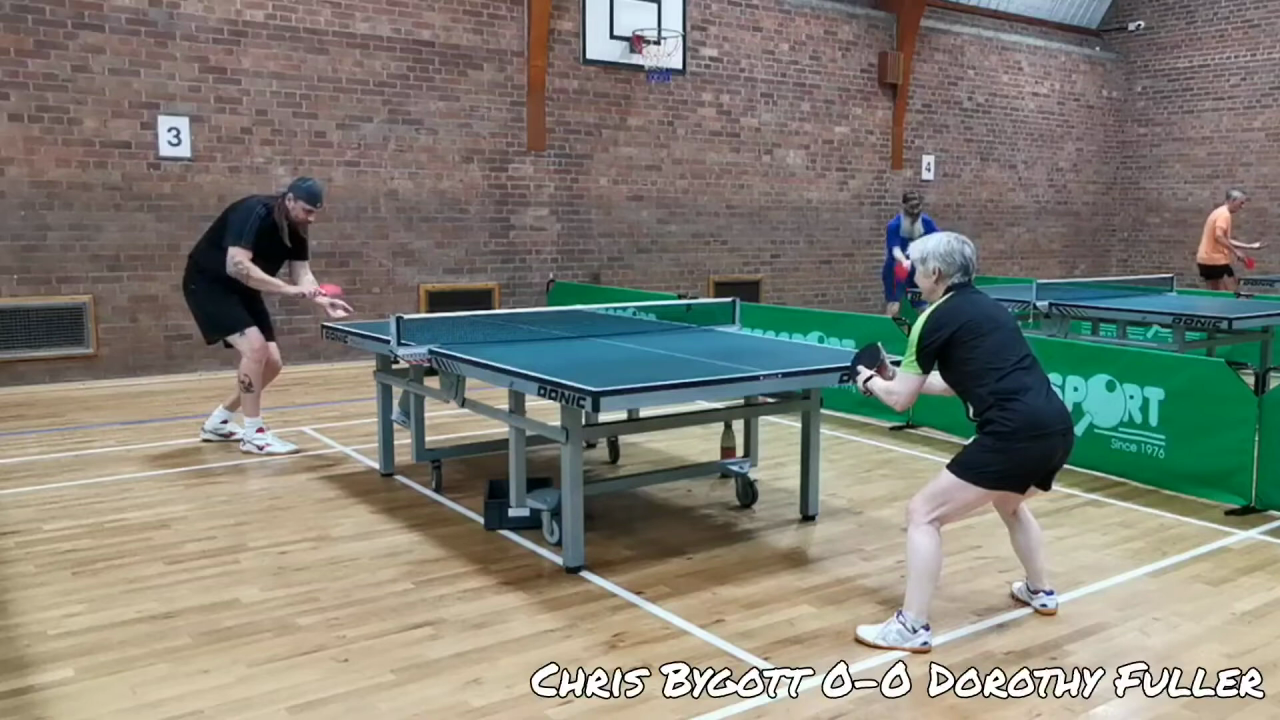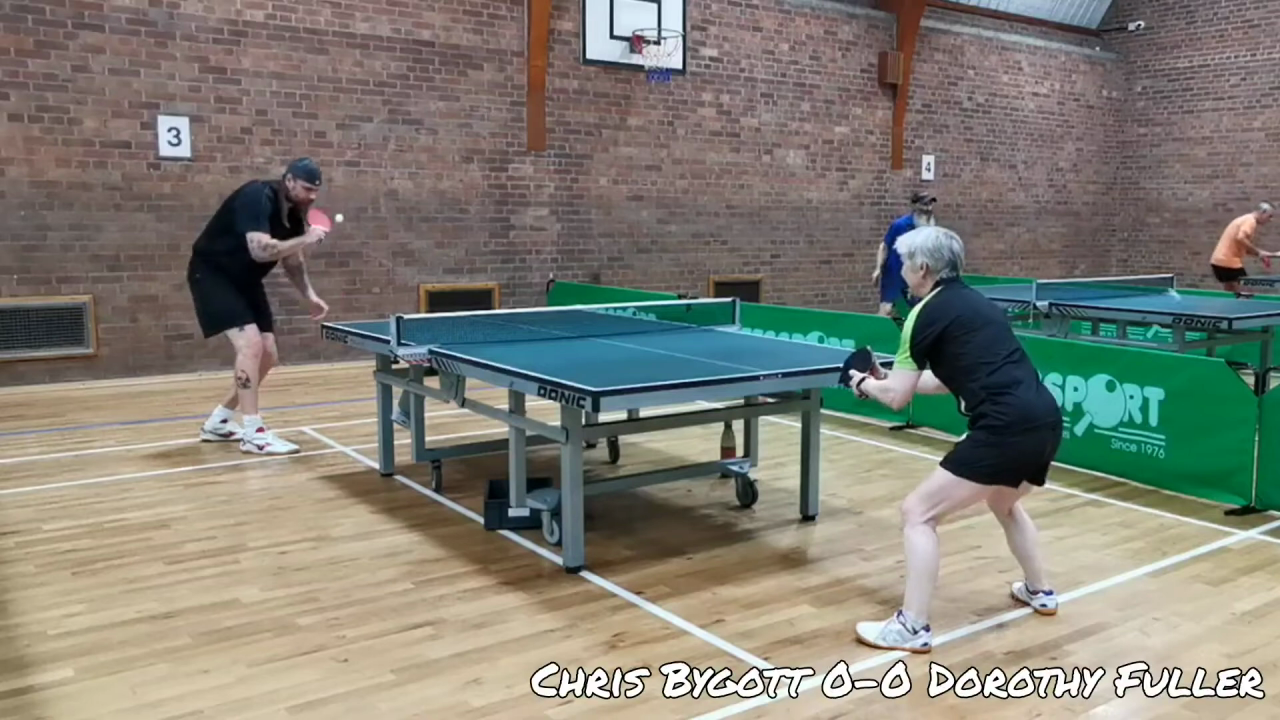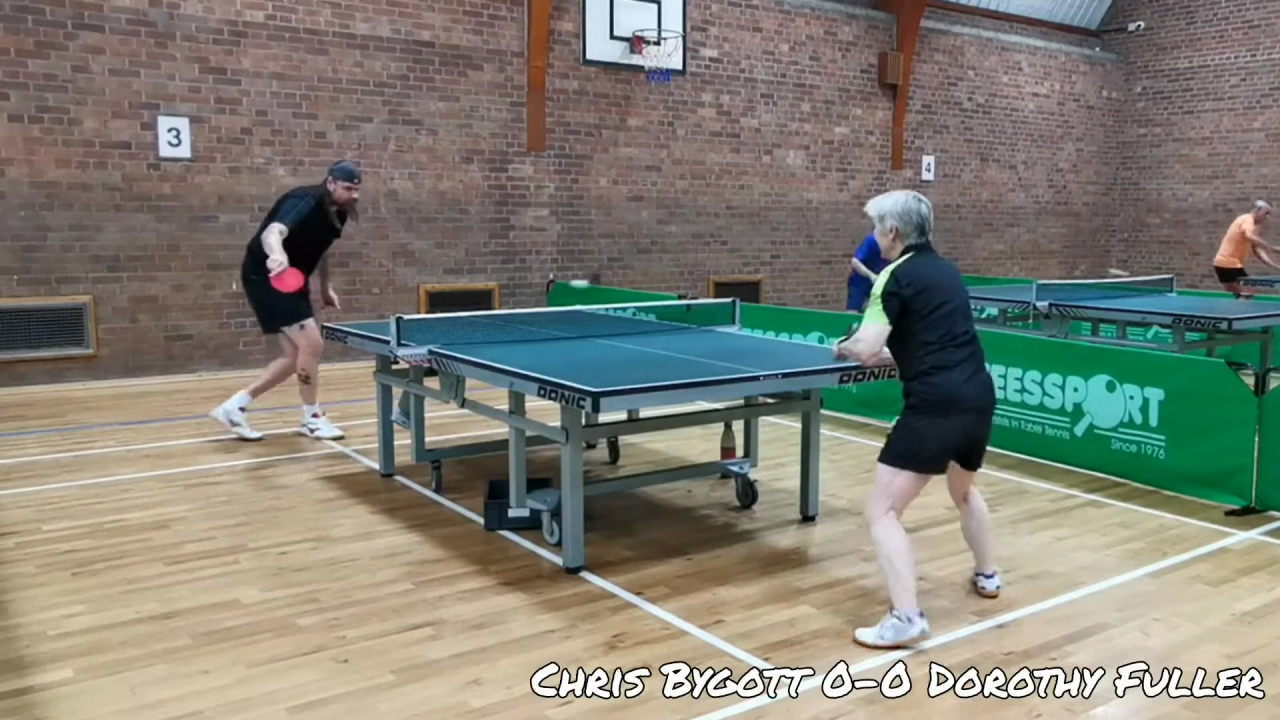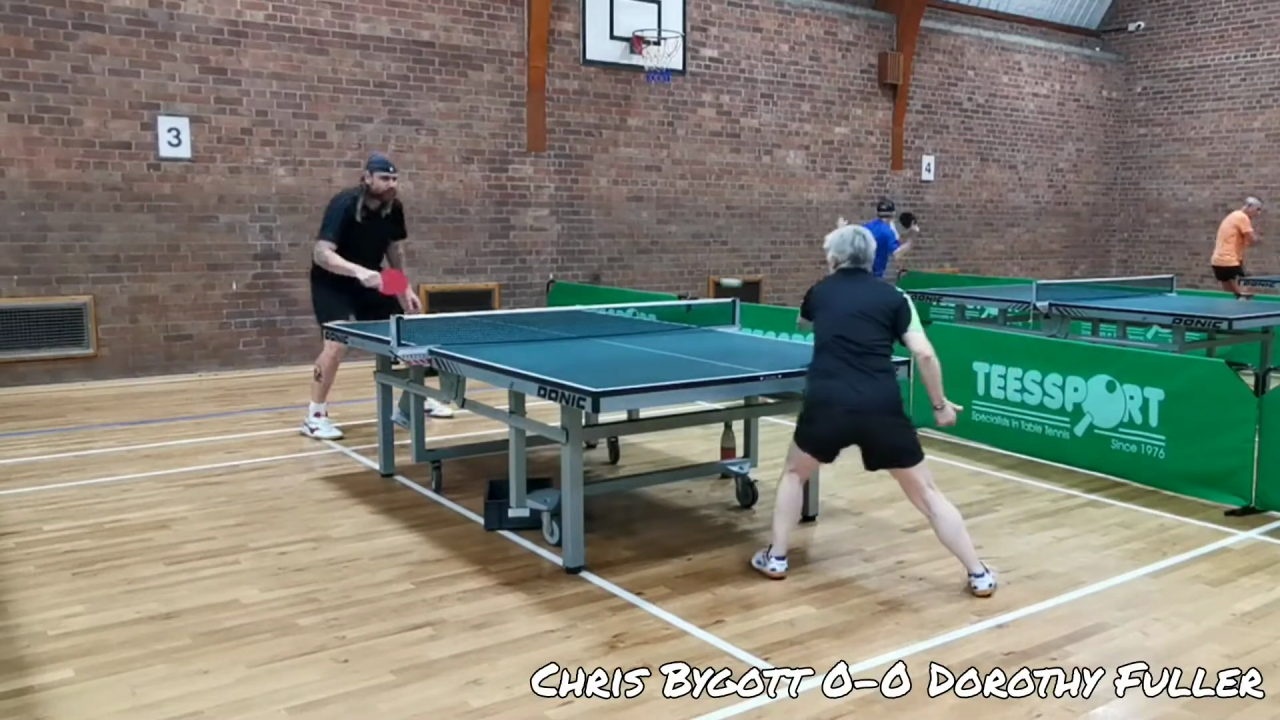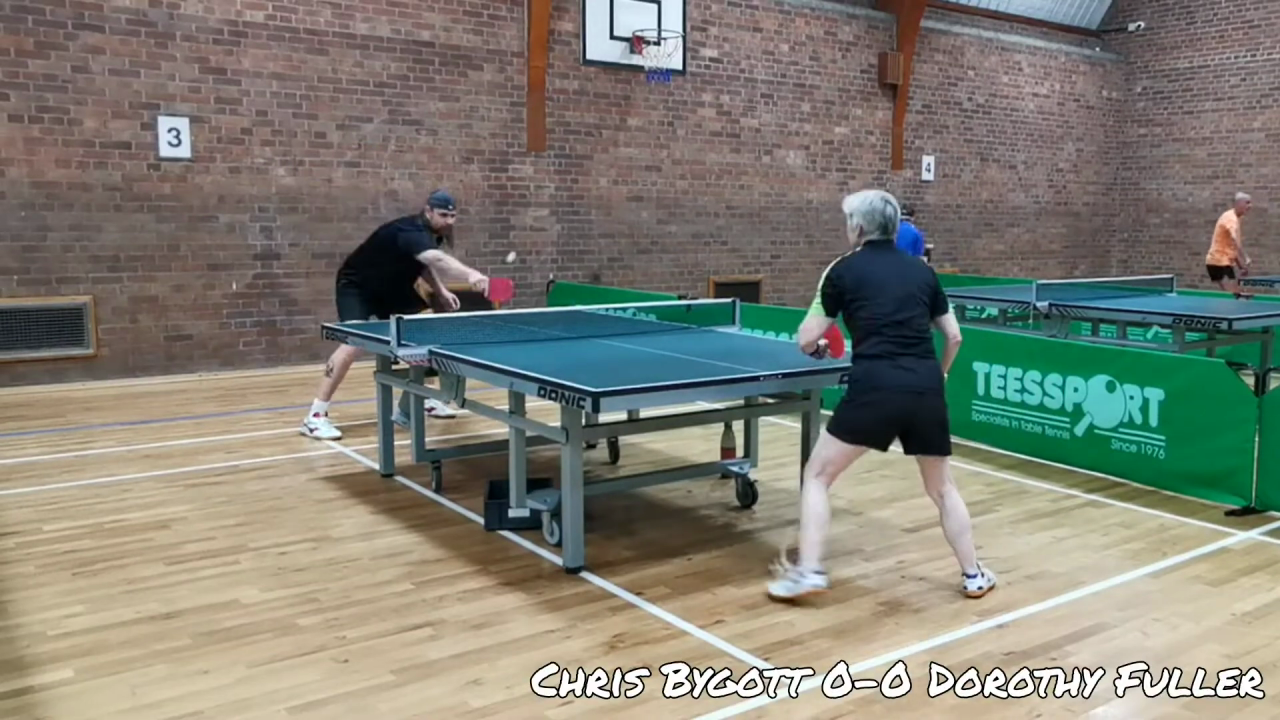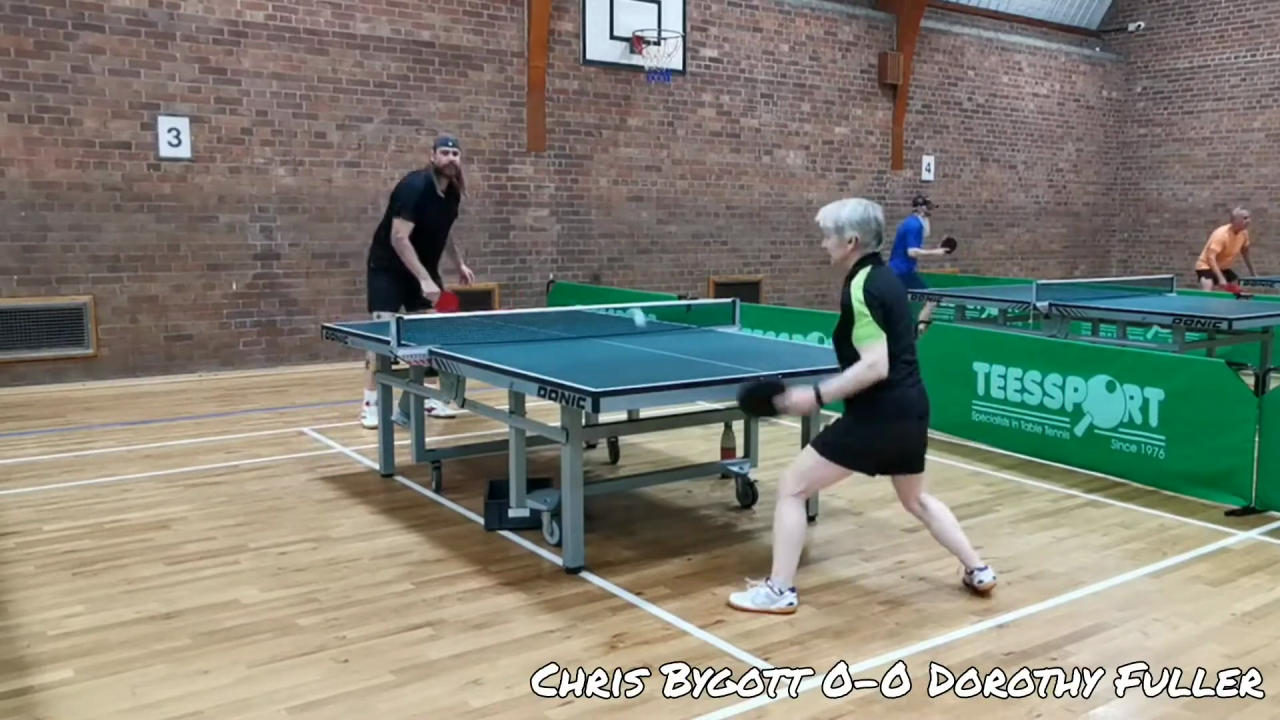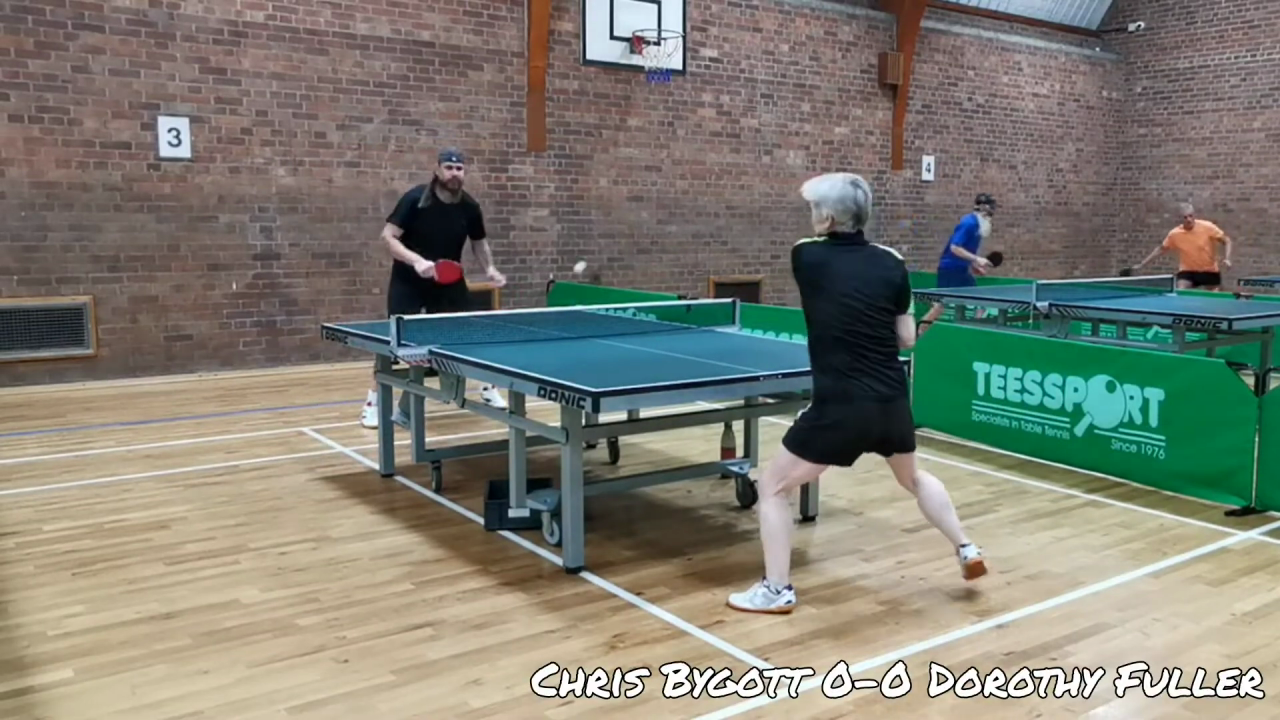
dt=0.5s
person 1, frame 1
left shoulder: (937, 317)
right shoulder: (986, 308)
left elbow: (900, 399)
left wrist: (870, 380)
right wrist: (897, 375)
left hip: (1016, 435)
right hip: (1057, 429)
left knee: (923, 514)
right knee: (1008, 502)
left ankle: (912, 627)
right ankle: (1040, 592)
person 1, frame 2
left shoulder: (928, 312)
right shoulder: (972, 302)
left elbow: (898, 397)
left wrist: (865, 383)
right wrist: (888, 377)
left hip: (1007, 428)
right hip: (1044, 420)
left knee: (918, 513)
right knee: (1003, 503)
left ankle: (912, 627)
right ankle: (1039, 591)
person 1, frame 3
left shoulder: (897, 276)
right shoulder: (946, 271)
left elbow: (867, 348)
left wrist: (846, 346)
right wrist: (887, 353)
left hip: (934, 408)
right hip: (978, 399)
left knee: (881, 510)
right knee: (963, 491)
left ankle: (905, 618)
right ankle: (987, 575)
person 1, frame 4
left shoulder: (819, 292)
right shoulder: (893, 296)
right elbow: (924, 354)
right wrist: (940, 403)
left hip: (825, 403)
right hip: (881, 406)
left knee: (794, 473)
right knee: (926, 494)
left ankle: (775, 557)
right ankle: (978, 574)
person 1, frame 5
left shoulder: (843, 270)
right shoulder: (922, 271)
left elbow: (806, 341)
right elbow: (954, 336)
left wrist: (815, 344)
right wrist: (938, 376)
left hip: (874, 389)
right hip: (926, 390)
left knee: (817, 476)
right knee: (942, 488)
left ankle: (809, 572)
right ankle: (974, 575)
person 1, frame 6
left shoulder: (862, 291)
right shoulder: (882, 279)
left elbow: (875, 367)
left wrist: (817, 395)
left hip: (883, 413)
right hip: (911, 411)
left knee: (791, 487)
right knee: (917, 500)
left ankle: (780, 590)
right ankle: (977, 570)
person 1, frame 7
left shoulder: (807, 255)
right shoulder: (891, 264)
right elbow: (906, 338)
left hip: (840, 404)
right hip: (891, 398)
left knee: (773, 485)
right knee: (913, 478)
left ankle: (776, 589)
right ankle: (966, 550)
person 2, frame 1
left shoulder: (297, 229)
right shoulder: (254, 212)
left elbow: (302, 273)
right elbow: (236, 265)
left wrist: (323, 301)
right wrist: (287, 289)
left hip: (243, 291)
right hip: (208, 285)
left knee: (272, 363)
right knee: (255, 348)
left ankle: (218, 422)
right ankle: (254, 433)
person 2, frame 2
left shoulder: (296, 211)
right shoulder: (259, 197)
left elbow: (291, 257)
right elbow: (260, 249)
left wrist: (309, 294)
right wrist: (306, 241)
left hip: (246, 280)
right hip: (213, 274)
left knee: (267, 356)
right knee: (251, 345)
left ankle: (218, 421)
right ankle: (254, 432)
person 2, frame 3
left shoulder: (338, 211)
right shoulder: (306, 202)
right elbow: (272, 233)
left wrist: (326, 286)
right wrist: (277, 256)
right hip: (266, 276)
left knee: (294, 356)
right knee: (312, 343)
left ankle: (234, 408)
right ankle: (312, 417)
person 2, frame 4
left shoulder: (394, 208)
right shoulder: (344, 205)
left elbow: (395, 249)
right elbow: (321, 254)
left wrist: (406, 289)
right wrist: (359, 272)
left hip: (371, 284)
right hip: (331, 283)
right knee: (336, 345)
right ankle: (315, 415)
person 2, frame 5
left shoulder: (434, 235)
right shoulder: (412, 233)
left elbow: (429, 264)
right elbow: (438, 260)
left wrist: (441, 291)
right wrist: (470, 275)
left hip: (393, 288)
right hip: (357, 287)
right knee: (353, 345)
left ankle: (422, 399)
right ankle: (316, 415)
person 2, frame 6
left shoulder: (454, 192)
right shoulder: (415, 187)
right elbow: (399, 238)
left wrist: (459, 264)
right wrist: (425, 280)
left hip: (424, 271)
right hip: (389, 268)
left ankle: (428, 399)
right ankle: (370, 402)
person 2, frame 7
left shoulder: (470, 207)
right shoulder: (415, 199)
left elbow: (479, 243)
right elbow: (387, 237)
left wrist: (489, 269)
right wrist: (417, 261)
left hip: (448, 281)
right hip: (409, 280)
left ankle: (489, 390)
right ankle: (372, 403)
